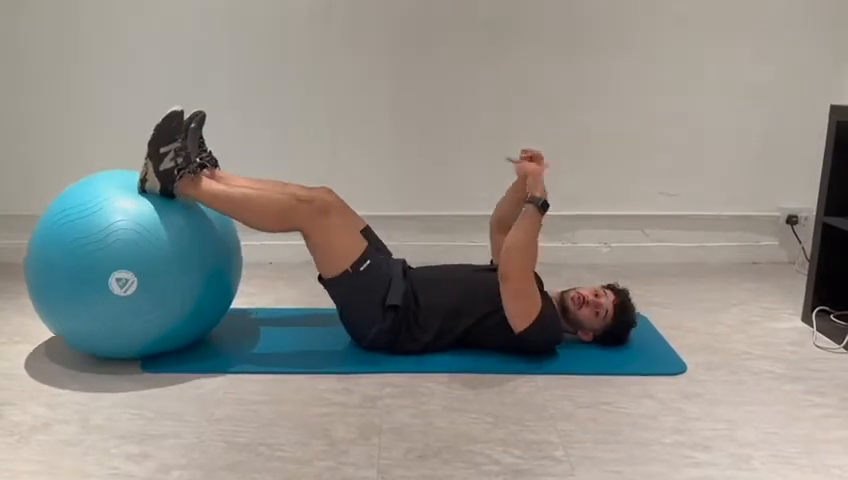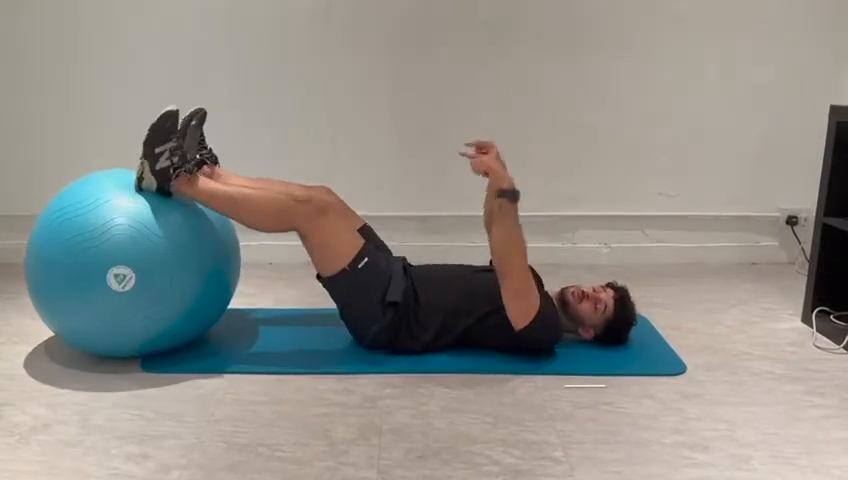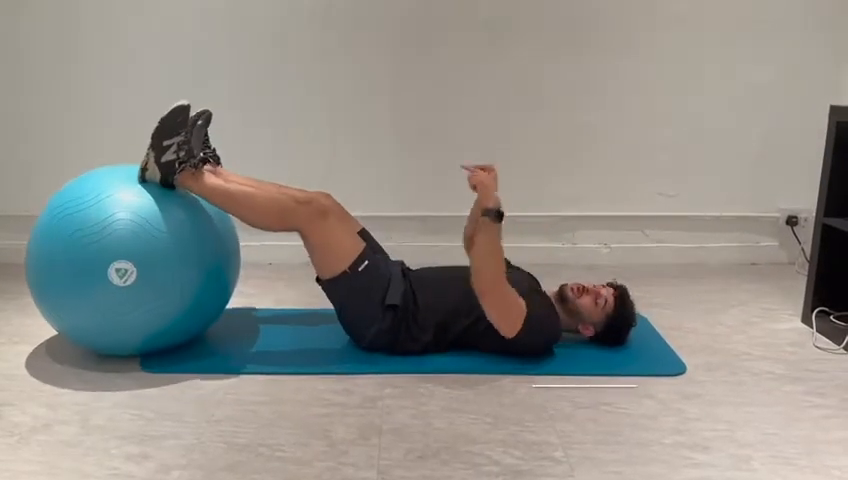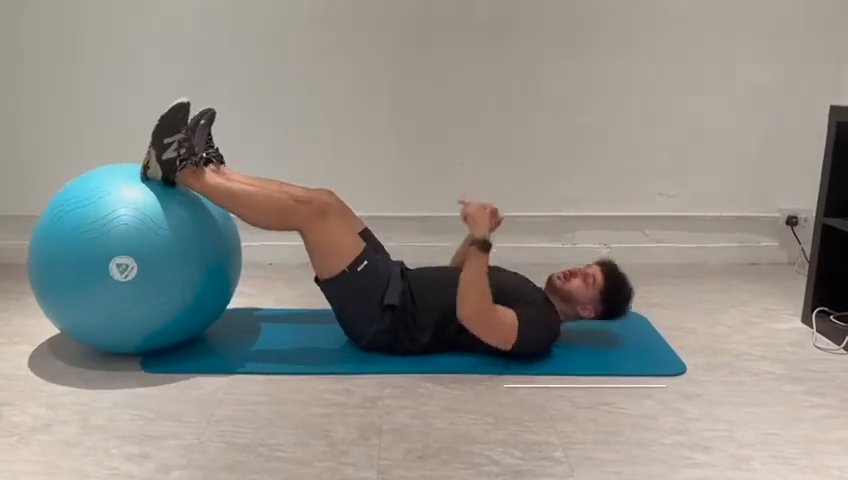
dt=0.2s
person 1, frame 1
left shoulder: (541, 331)
right shoulder: (533, 298)
left elbow: (512, 271)
right elbow: (500, 229)
left wrist: (537, 200)
right wrist: (521, 185)
left hip: (388, 317)
right hip: (397, 288)
left knee: (314, 207)
right knee: (318, 198)
left ankle: (180, 181)
right ankle: (205, 172)
person 1, frame 2
left shoulder: (541, 328)
right shoulder: (533, 291)
left elbow: (508, 263)
left wrist: (505, 189)
right wrist: (496, 180)
left hip: (389, 316)
right hip: (398, 286)
left knee: (310, 206)
right knee: (317, 197)
left ankle: (176, 180)
right ankle: (205, 170)
person 1, frame 3
left shoulder: (538, 330)
right shoulder: (534, 293)
left elbow: (482, 285)
right elbow: (473, 243)
left wrist: (492, 209)
right wrist: (483, 205)
left hip: (388, 320)
right hip: (397, 289)
left knee: (311, 210)
right knee: (318, 202)
left ankle: (181, 173)
right ankle: (209, 169)
person 1, frame 4
left shoulder: (540, 328)
right shoulder: (533, 295)
left elbow: (471, 316)
left wrist: (481, 241)
right wrist: (474, 238)
left hip: (385, 319)
right hip: (398, 289)
left knee: (312, 207)
right knee: (321, 201)
left ankle: (182, 170)
right ankle: (209, 167)
